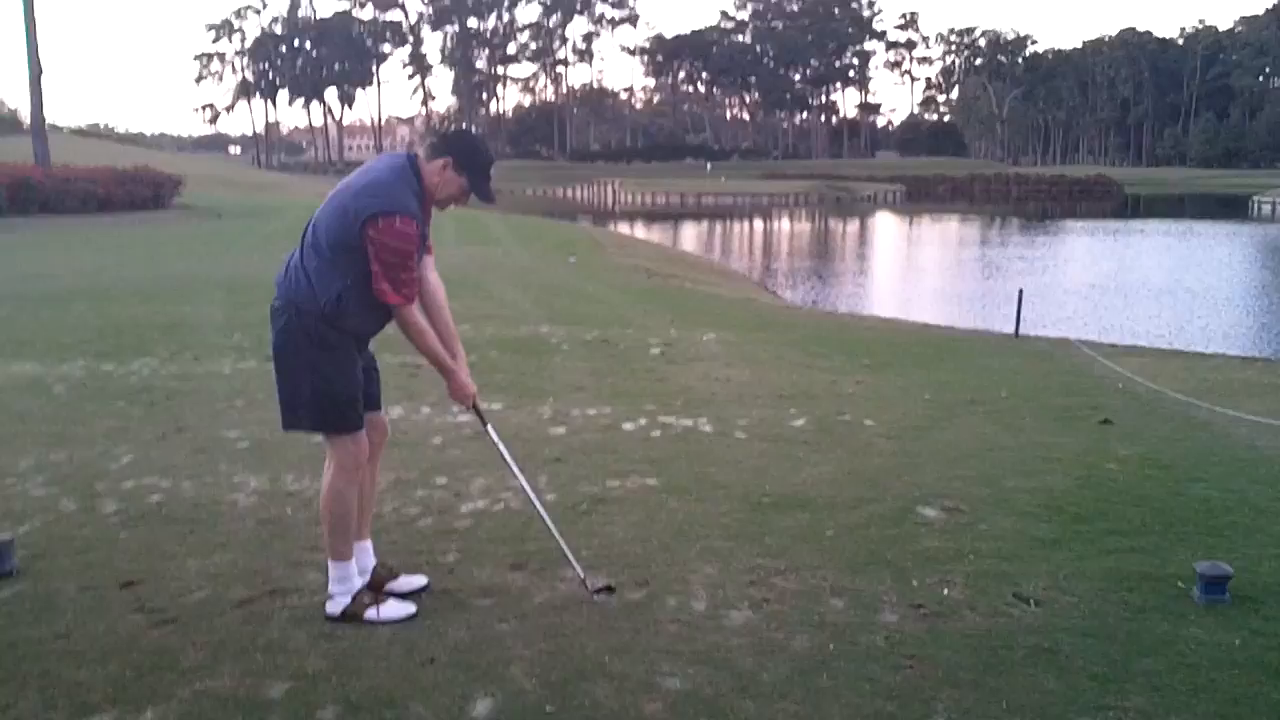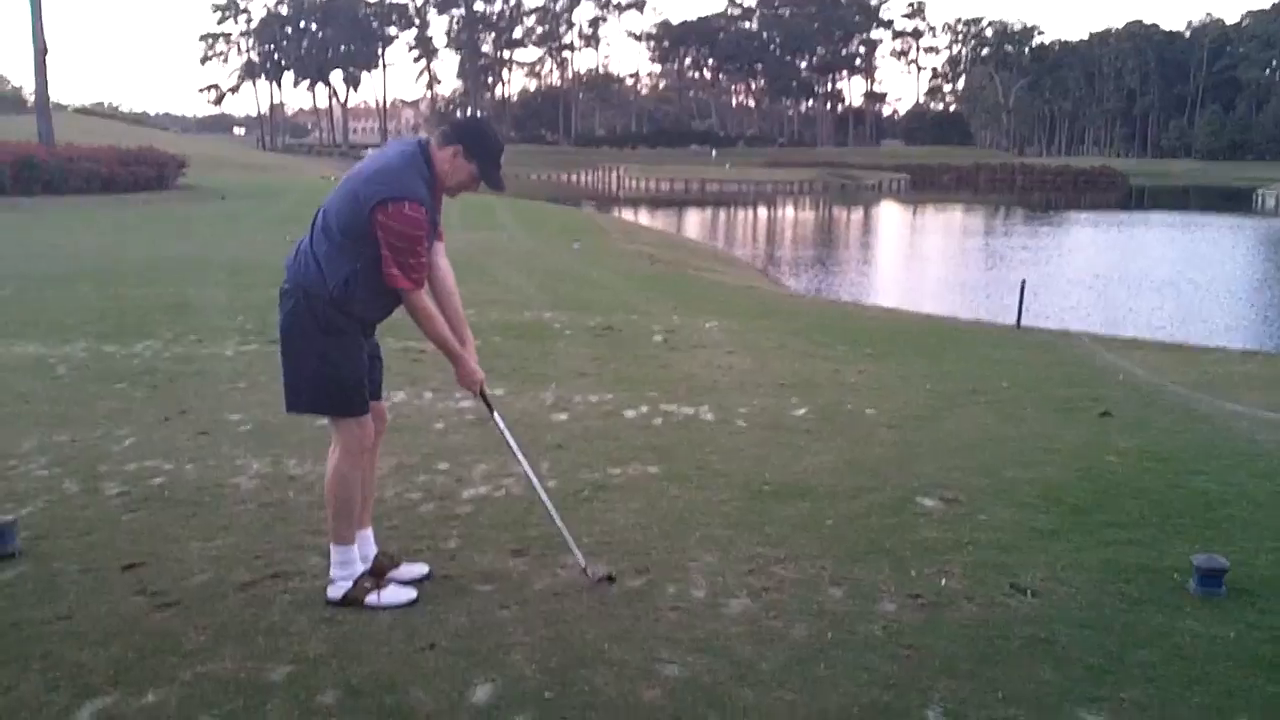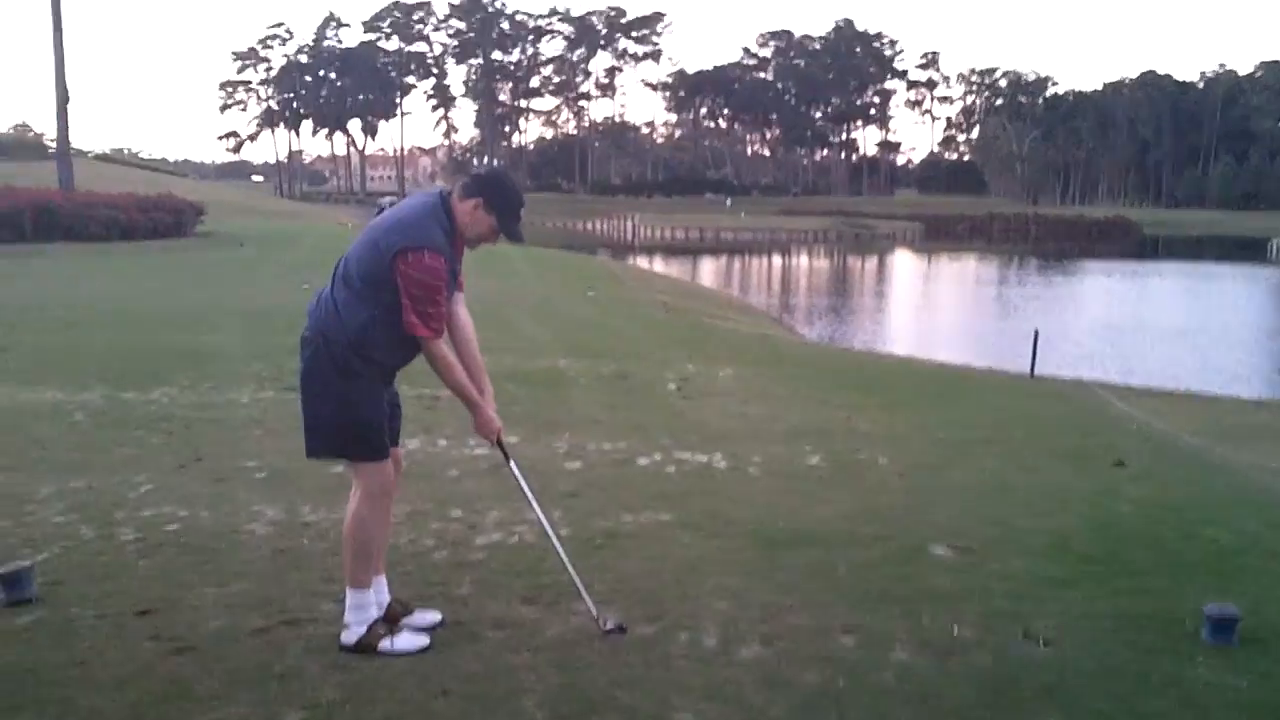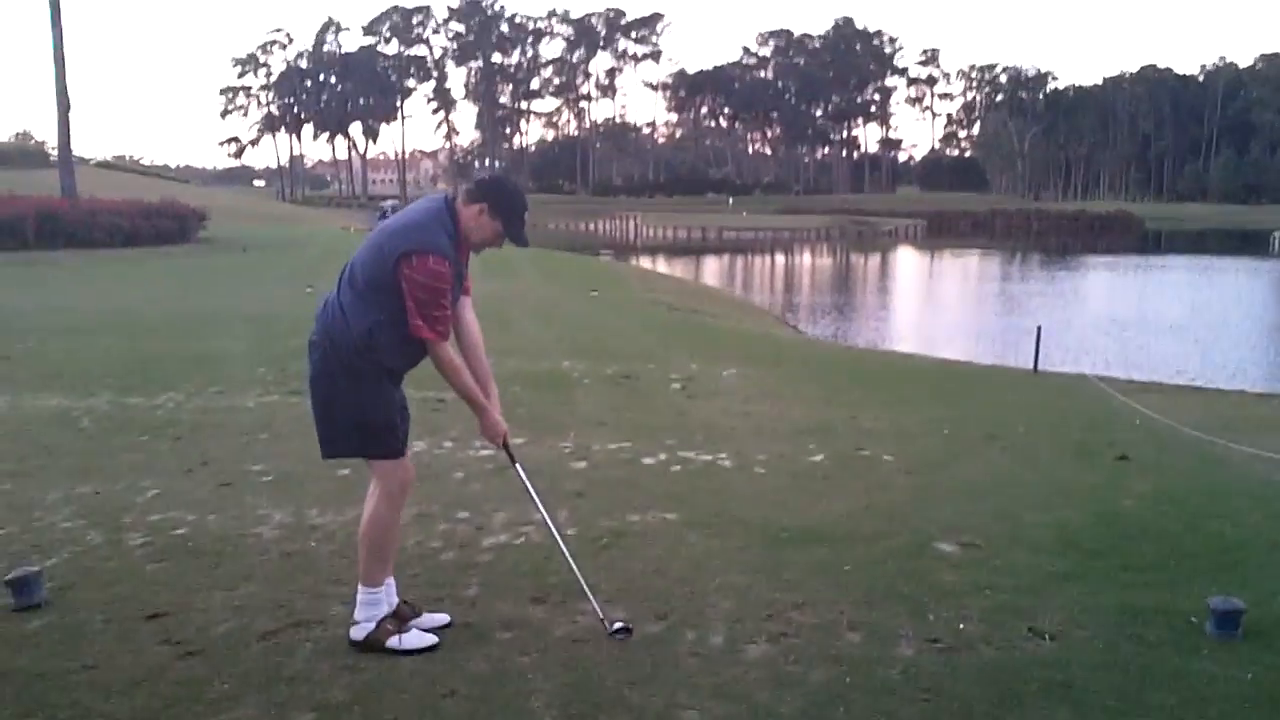
dt=0.1s
person 1, frame 1
left shoulder: (405, 178)
right shoulder: (393, 208)
left elbow: (425, 271)
right elbow: (404, 309)
left wrist: (457, 352)
right wrist: (452, 374)
left hip: (337, 323)
right hip: (313, 328)
left knee: (372, 435)
right knee: (348, 452)
left ankle: (364, 567)
right ankle: (343, 593)
person 1, frame 2
left shoulder: (417, 166)
right shoulder: (404, 194)
left elbow: (436, 258)
right elbow: (413, 295)
left wrist: (467, 340)
right wrist: (460, 360)
left hip: (344, 307)
right hip: (320, 311)
left knee: (371, 425)
right knee: (354, 435)
left ankle: (365, 553)
right ankle: (345, 577)
person 1, frame 3
left shoulder: (440, 221)
right shoulder: (423, 244)
left elbow: (455, 308)
right elbow: (432, 343)
left wrist: (485, 388)
right wrist: (477, 408)
left hip: (363, 355)
right hip: (340, 358)
left knee: (384, 476)
right knee: (374, 480)
left ankle: (377, 600)
right ankle: (360, 622)
person 1, frame 4
left shoulder: (446, 225)
right shoulder: (428, 248)
left elbow: (462, 312)
right elbow: (438, 346)
left wrist: (491, 392)
right wrist: (483, 411)
left hip: (371, 357)
right hip: (348, 361)
left knee: (394, 475)
right knee: (393, 477)
left ankle: (385, 600)
right ankle: (369, 618)
